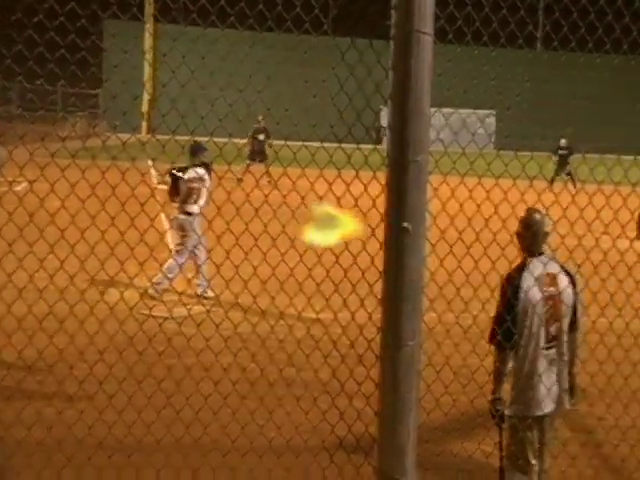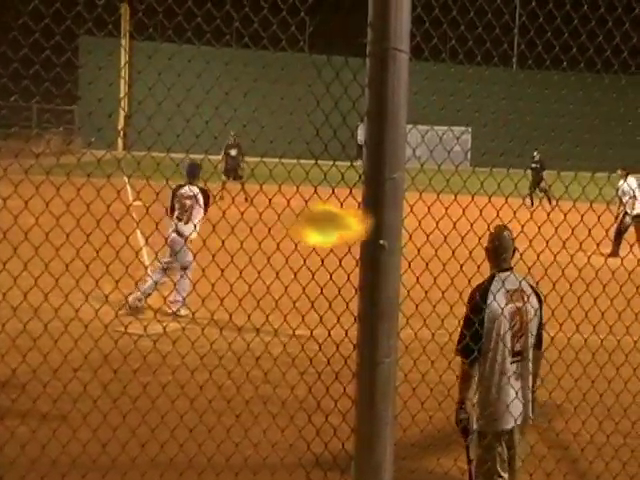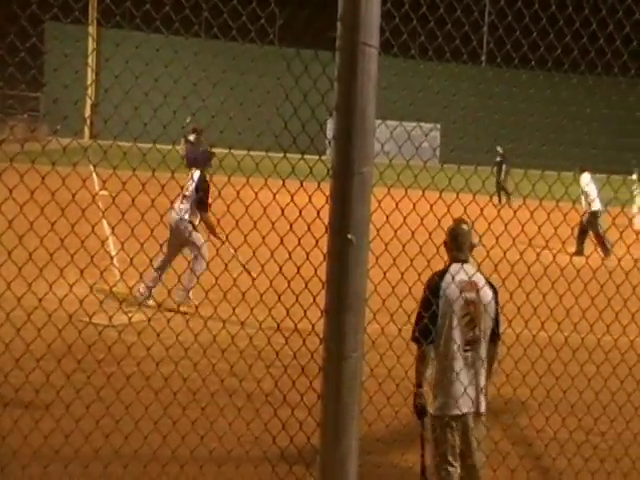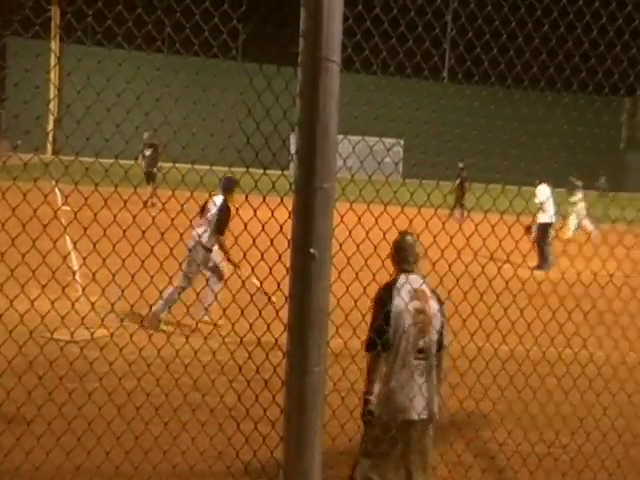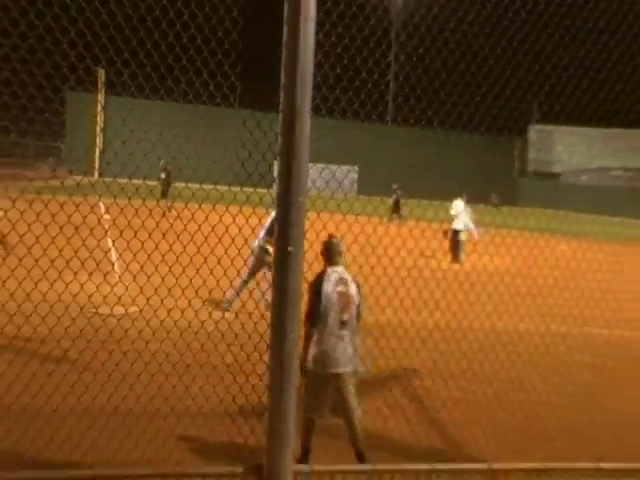
dt=0.3s
person 1, frame 1
left shoulder: (517, 279)
right shoulder: (565, 276)
left elbow: (504, 343)
right elbow: (572, 332)
left wrist: (496, 393)
right wrist: (570, 374)
left hip: (528, 386)
right hip: (556, 384)
right knee: (538, 457)
person 1, frame 2
left shoulder: (483, 294)
right shoulder: (531, 291)
left elbow: (470, 356)
right elbow: (537, 349)
left wrist: (462, 404)
left hip: (494, 400)
right hip: (521, 400)
person 1, frame 3
left shoulder: (439, 282)
right shoulder: (487, 286)
left elbow: (425, 342)
right elbow: (493, 342)
left wrist: (419, 389)
left hip: (448, 390)
right hip: (476, 392)
person 1, frame 4
left shoulder: (389, 292)
right shoulder: (432, 295)
left elbow: (377, 350)
right elbow: (437, 351)
left wrist: (368, 395)
right wrist: (432, 395)
left hip: (393, 398)
right hip: (423, 397)
person 1, frame 5
left shoulder: (320, 281)
right shoulder: (352, 282)
left elbow: (312, 324)
left wrist: (305, 357)
left hip: (324, 356)
right hip: (347, 355)
left knee: (311, 409)
right knee: (349, 408)
left ankle: (305, 455)
person 2, frame 1
left shoulder: (180, 173)
right shoulder: (205, 171)
left elbow: (173, 198)
left wrist: (174, 177)
left hip: (181, 216)
right hip: (192, 218)
left knee: (199, 250)
right knee: (181, 255)
left ankle: (202, 287)
right ankle: (157, 286)
person 2, frame 2
left shoulder: (177, 190)
right shoulder: (203, 194)
left elbow: (171, 212)
right elbow: (202, 213)
left hip: (175, 234)
right hip: (182, 239)
left knee: (186, 270)
right knee: (162, 272)
left ankle: (176, 304)
right ankle: (137, 300)
person 2, frame 3
left shoulder: (194, 174)
right shoulder: (203, 183)
right elbow: (203, 212)
right wrist: (213, 231)
left hip: (178, 219)
right hip: (185, 223)
left knee: (168, 258)
right knee: (202, 257)
left ankle: (145, 291)
right ankle: (184, 297)
person 2, frame 4
left shoulder: (213, 200)
right shoulder: (225, 208)
right elbow: (218, 237)
right wrist: (228, 257)
left hip: (200, 244)
right hip: (203, 248)
left knee: (219, 276)
right knee: (185, 283)
left ankle: (205, 312)
right ankle: (154, 316)
person 2, frame 5
left shoulder: (274, 215)
right shoulder: (276, 218)
right elbow: (268, 238)
left hip: (261, 249)
right hip: (264, 250)
left knee: (247, 278)
